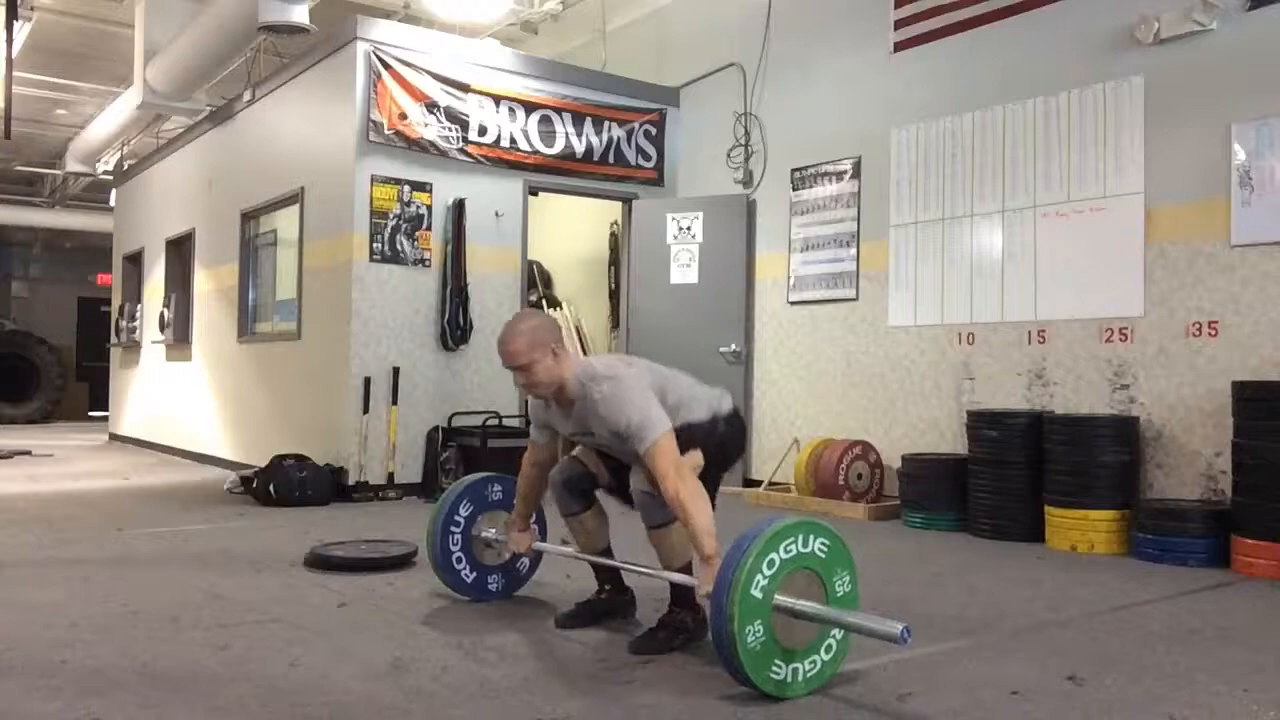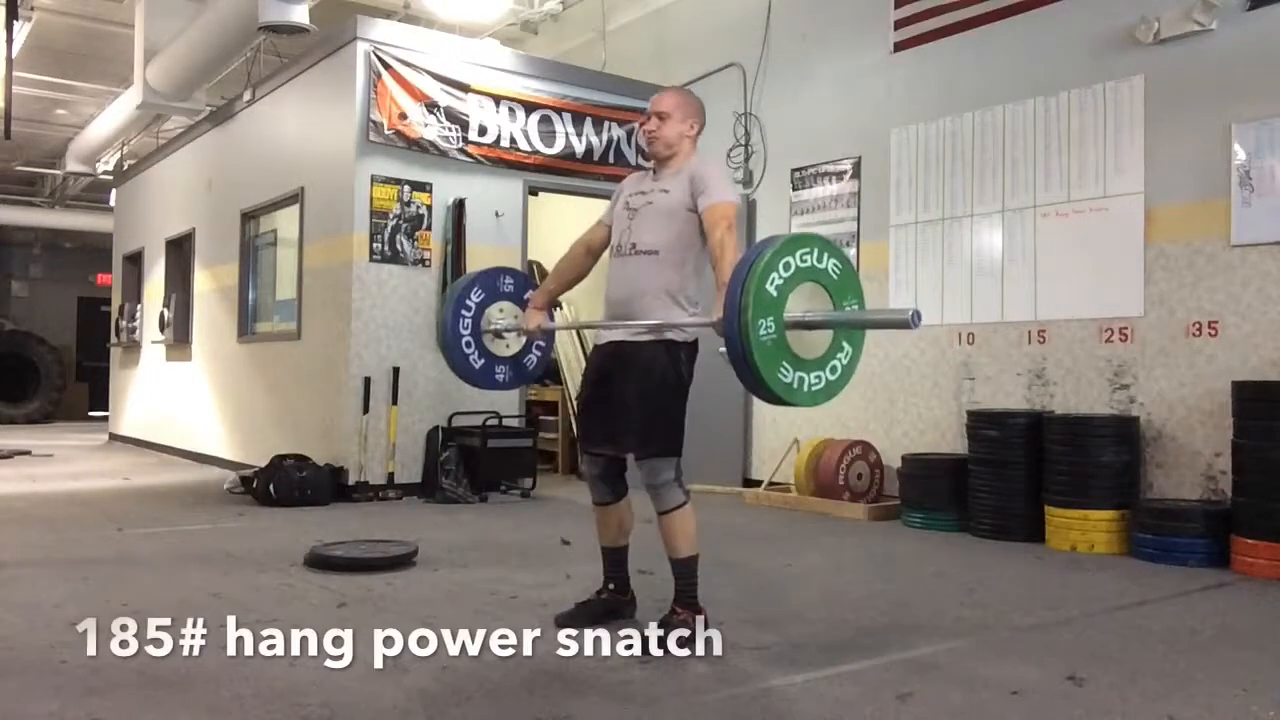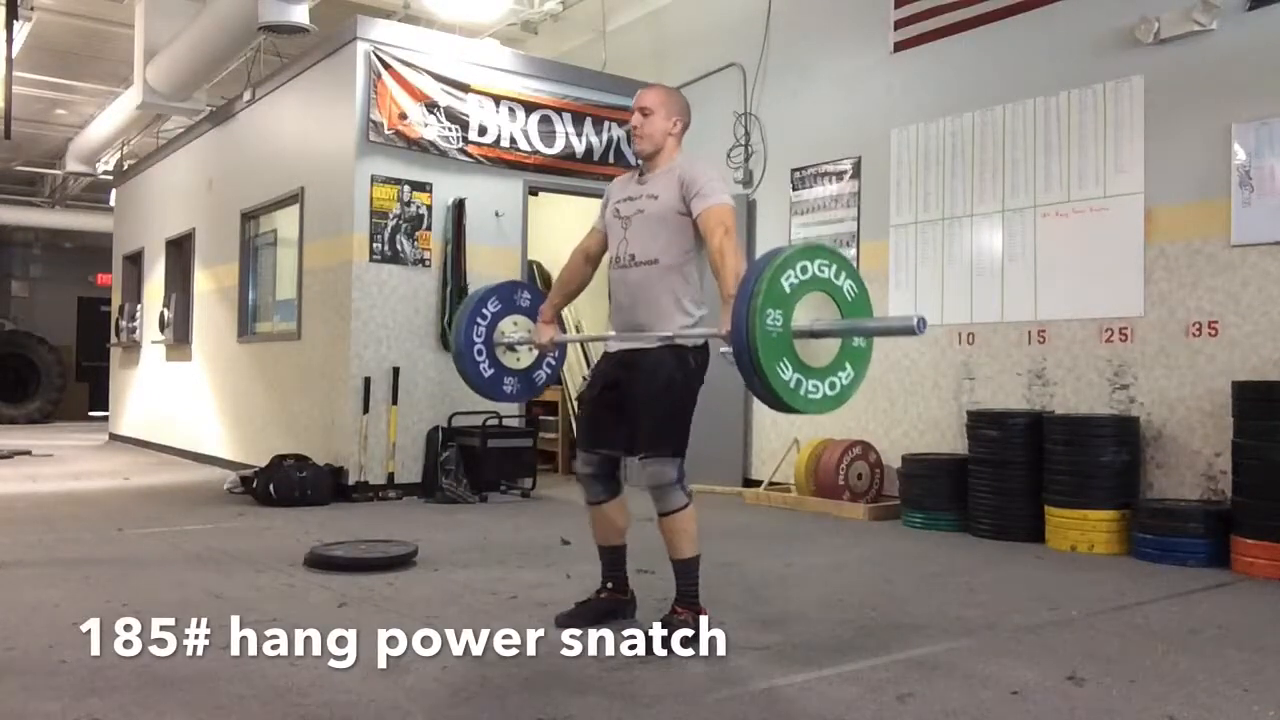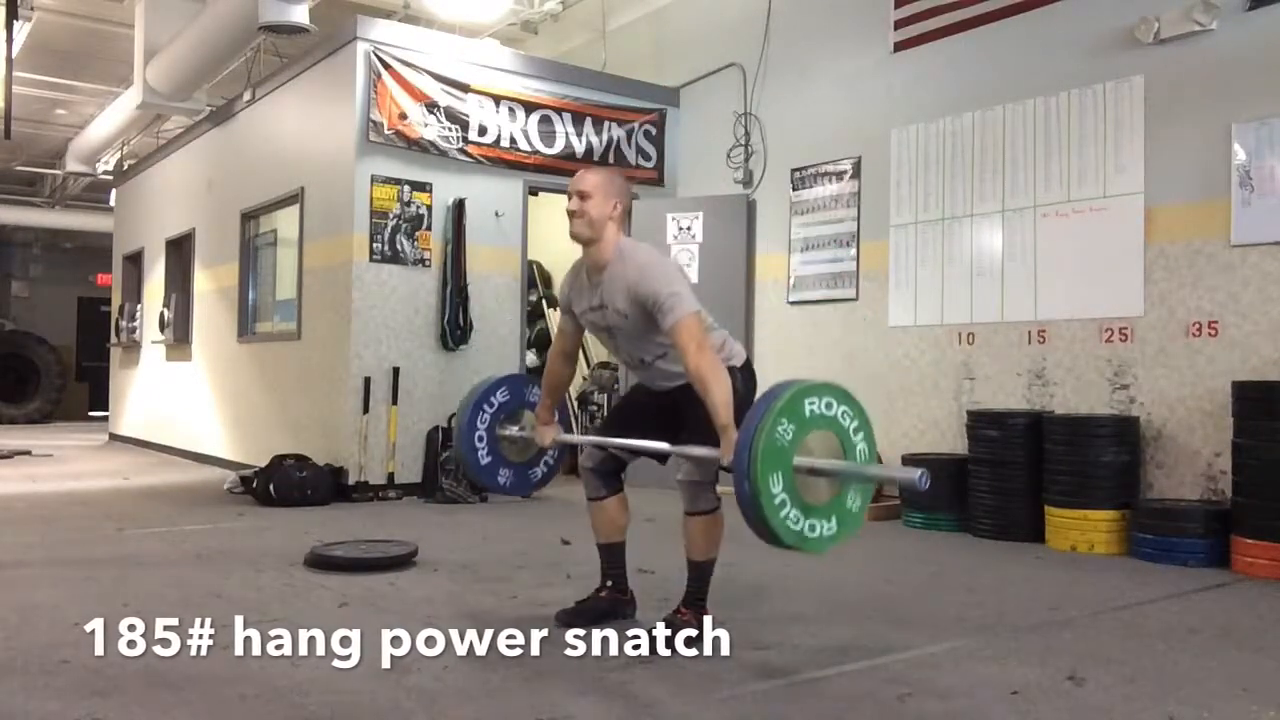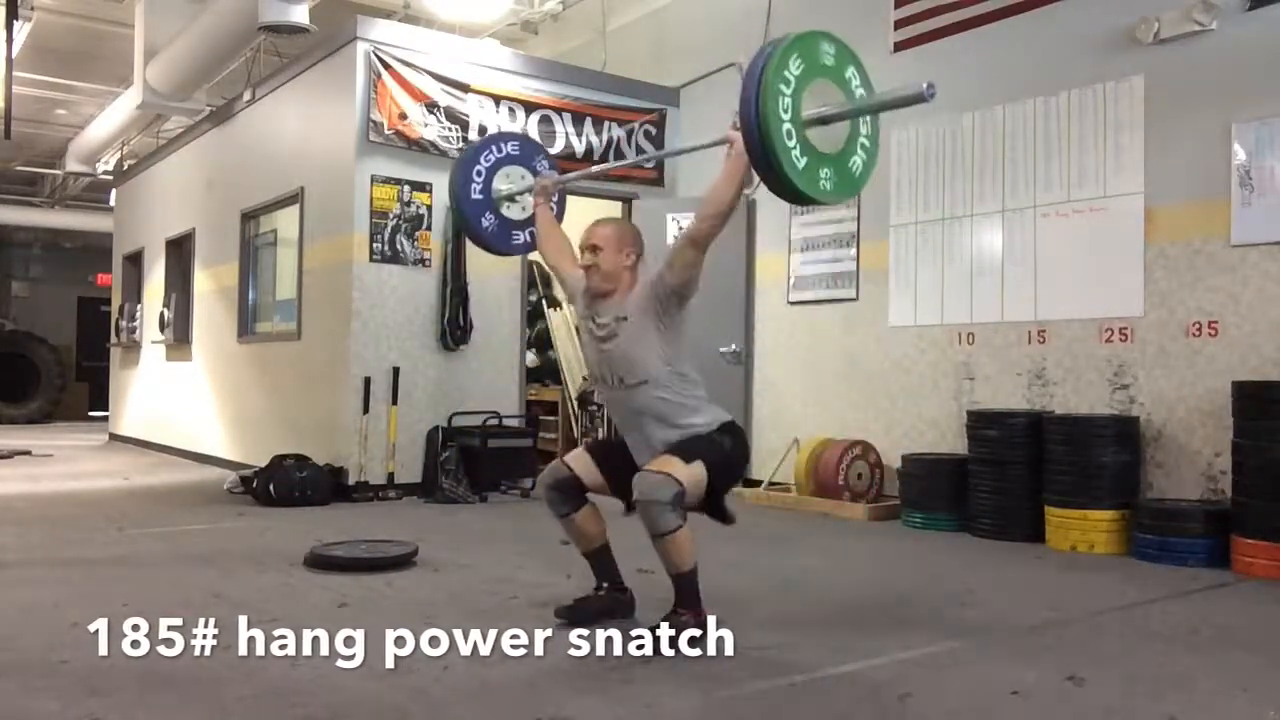
dt=1s
person 1, frame 1
left shoulder: (616, 390)
right shoulder: (543, 400)
left elbow: (676, 480)
right elbow: (535, 464)
left wrist: (712, 562)
right wrist: (520, 525)
left hip: (710, 423)
left knee: (651, 483)
right knee: (566, 478)
left ankle: (686, 612)
right ankle: (613, 592)
person 1, frame 2
left shoulder: (704, 176)
right shoulder: (632, 186)
left elbow: (723, 232)
right elbow: (589, 246)
left wrist: (728, 299)
right wrist: (539, 301)
left hip: (662, 343)
right hip: (610, 342)
left knee: (659, 473)
right knee: (599, 468)
left ankle: (688, 609)
right ankle: (616, 591)
person 1, frame 3
left shoulder: (693, 178)
right shoulder: (619, 189)
left elbow: (721, 237)
right elbow: (585, 257)
left wrist: (733, 306)
right wrist: (547, 316)
left hip: (673, 349)
right hip: (621, 350)
left knee: (658, 472)
right knee: (595, 467)
left ankle: (689, 608)
right ankle: (615, 591)
person 1, frame 4
left shoulder: (648, 270)
right shoulder: (574, 283)
left elbow: (698, 354)
right elbow: (563, 354)
left wrist: (729, 436)
right wrist: (545, 416)
left hip: (719, 375)
right hip: (657, 385)
left knee: (693, 473)
right knee: (596, 462)
left ankle: (694, 612)
right ankle: (614, 591)
person 1, frame 5
left shoulder: (655, 299)
right shoulder: (585, 298)
left elbow: (702, 231)
right elbow: (555, 250)
left wrist: (742, 157)
right wrist: (541, 202)
left hip: (709, 439)
right hip: (642, 443)
left knee: (656, 488)
right knee: (558, 480)
left ankle: (691, 612)
right ankle: (613, 589)
